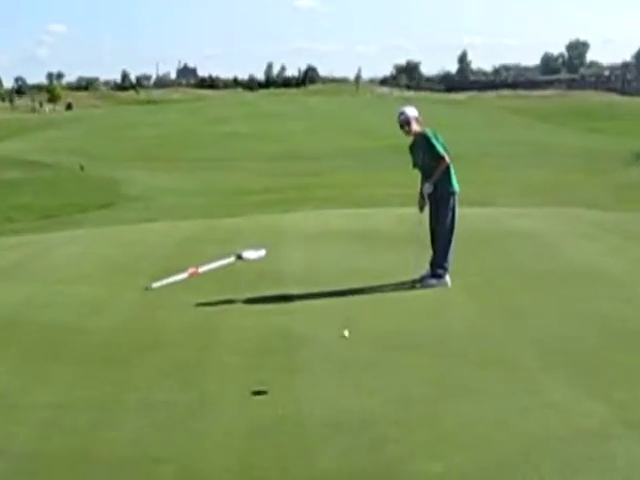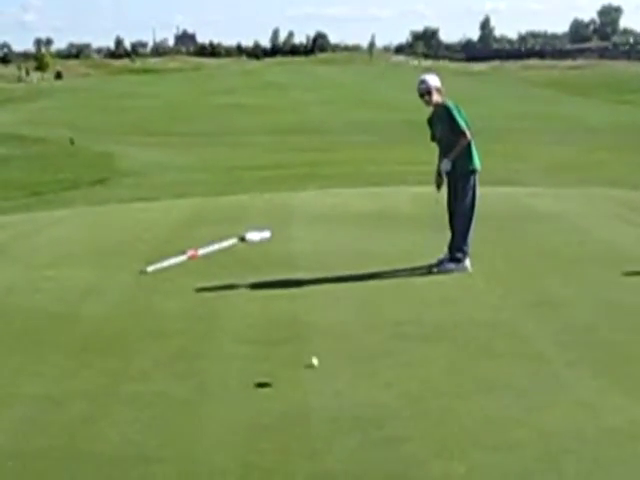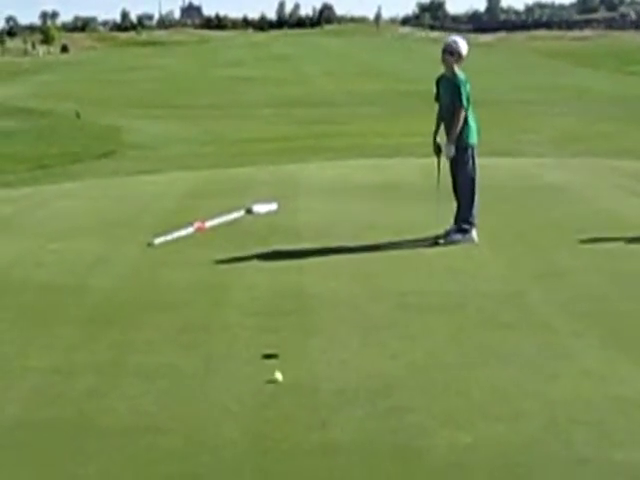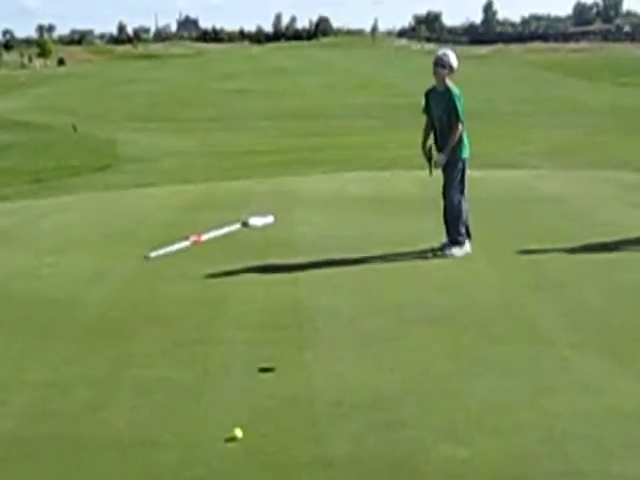
dt=0.5s
person 1, frame 1
left shoulder: (428, 136)
right shoulder: (413, 147)
left elbow: (445, 160)
left wrist: (430, 183)
right wrist: (421, 195)
left hip: (446, 189)
right hip: (434, 191)
left knee: (443, 231)
right knee: (435, 231)
left ankle: (441, 274)
right ankle: (435, 269)
person 1, frame 2
left shoulder: (450, 109)
right shoulder: (432, 119)
left elbow: (466, 136)
left wrist: (448, 160)
right wrist: (438, 172)
left hip: (465, 166)
right hip: (452, 169)
left knee: (462, 212)
right knee: (454, 211)
left ankle: (460, 258)
right ankle: (454, 253)
person 1, frame 3
left shoulder: (459, 80)
right shoulder: (441, 80)
left elbow: (461, 113)
left wrist: (451, 142)
right wrist: (435, 136)
left hip: (463, 138)
right hip: (453, 139)
left knee: (465, 183)
right knee: (457, 183)
left ankle: (467, 229)
right ankle: (461, 224)
person 1, frame 4
left shoulder: (452, 94)
right shoulder: (430, 94)
left elbow: (458, 126)
left wrist: (444, 153)
right wrist: (424, 144)
left hip: (455, 152)
right hip: (443, 152)
left knee: (453, 196)
right knee: (453, 196)
left ankle: (460, 242)
right ankle: (460, 237)
